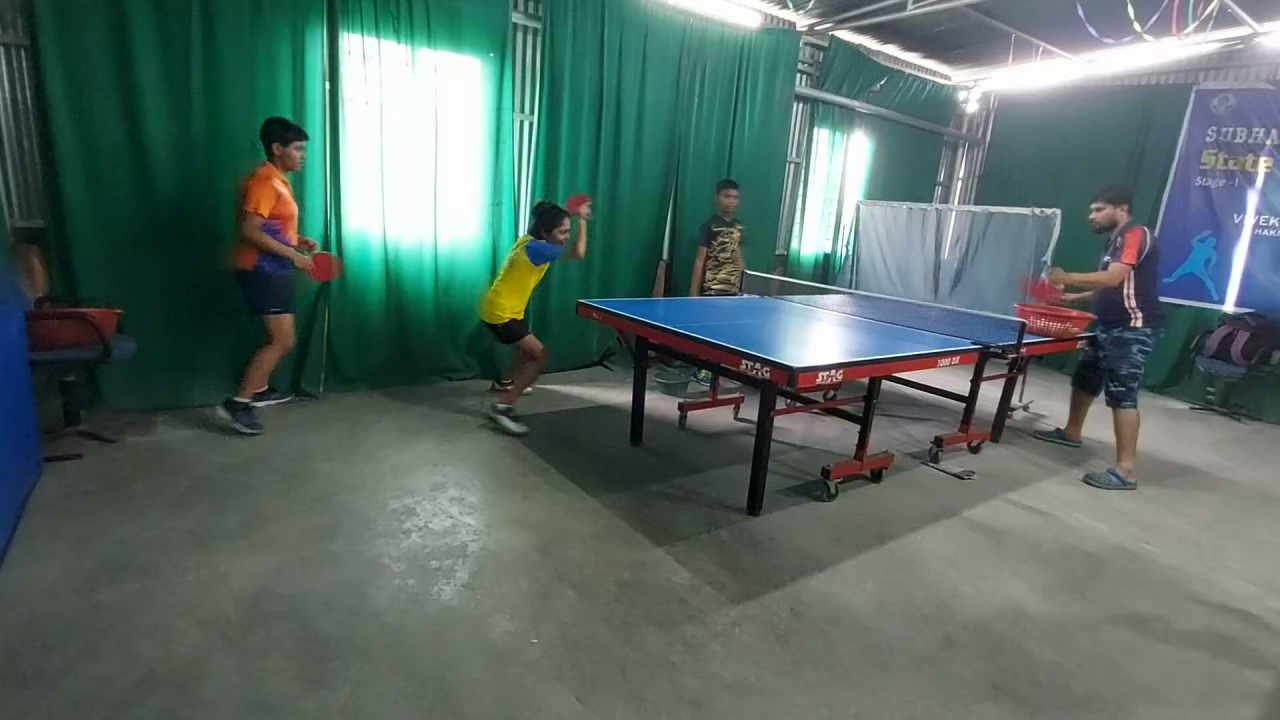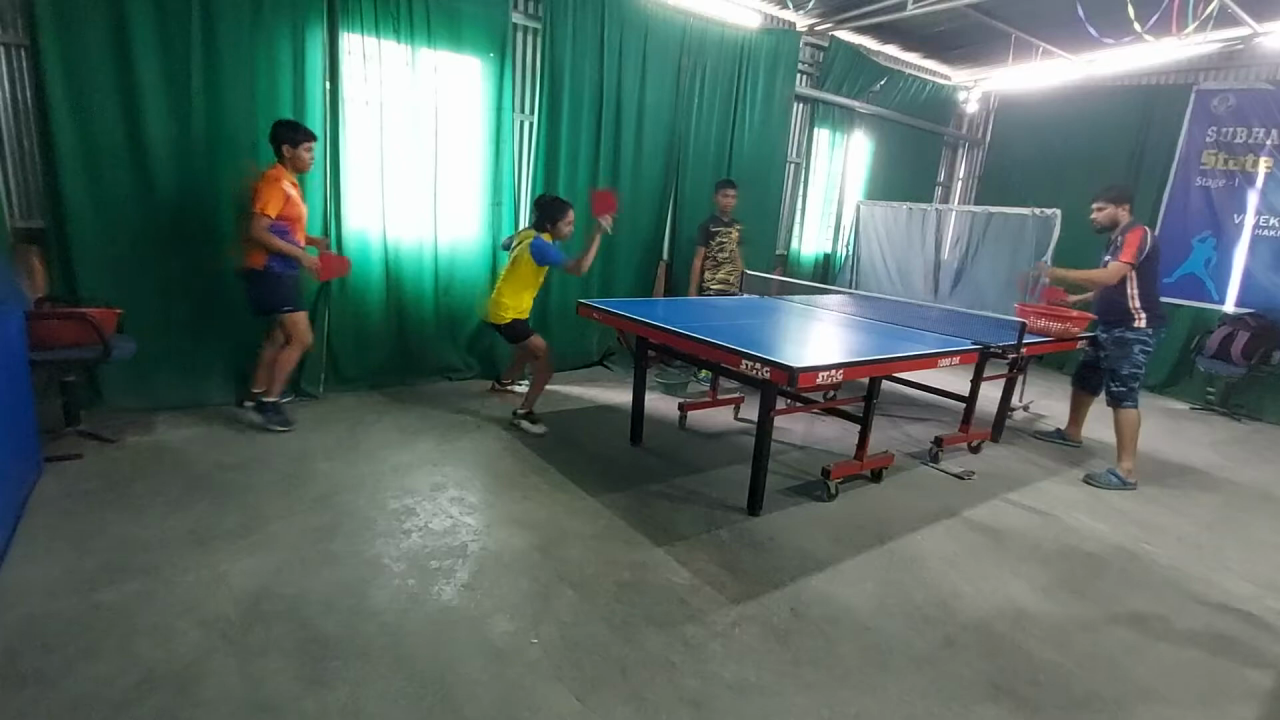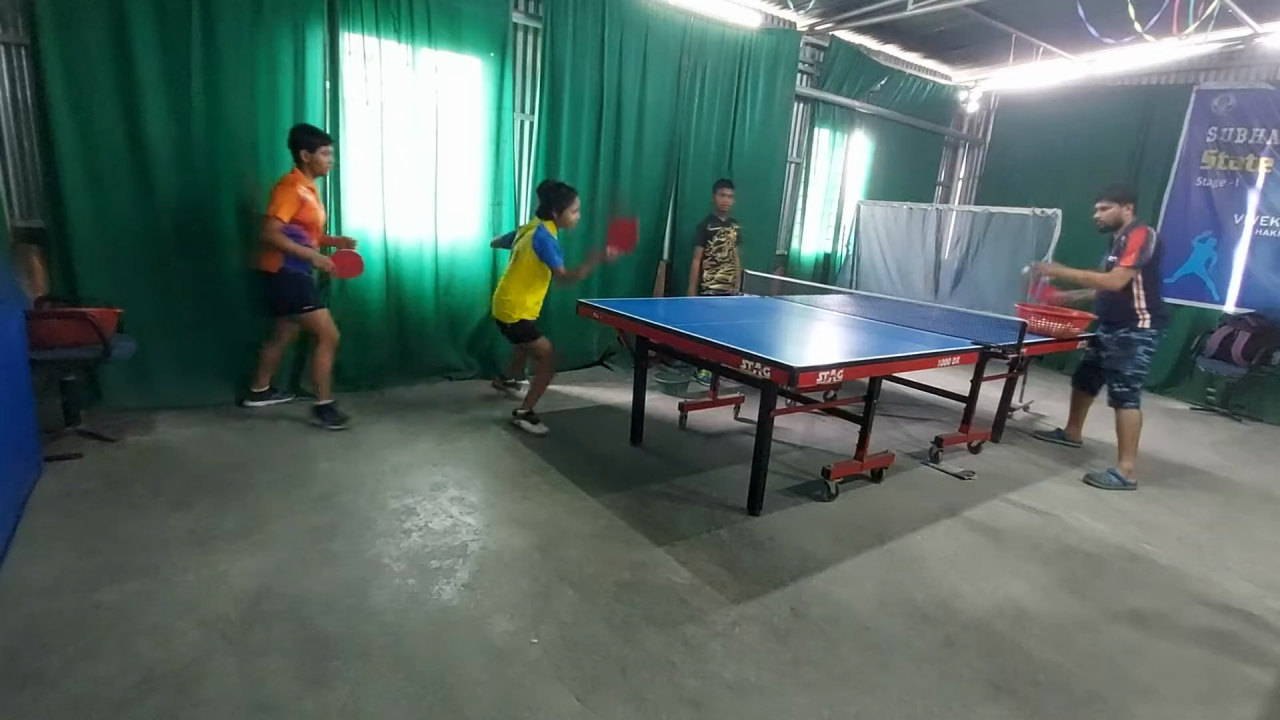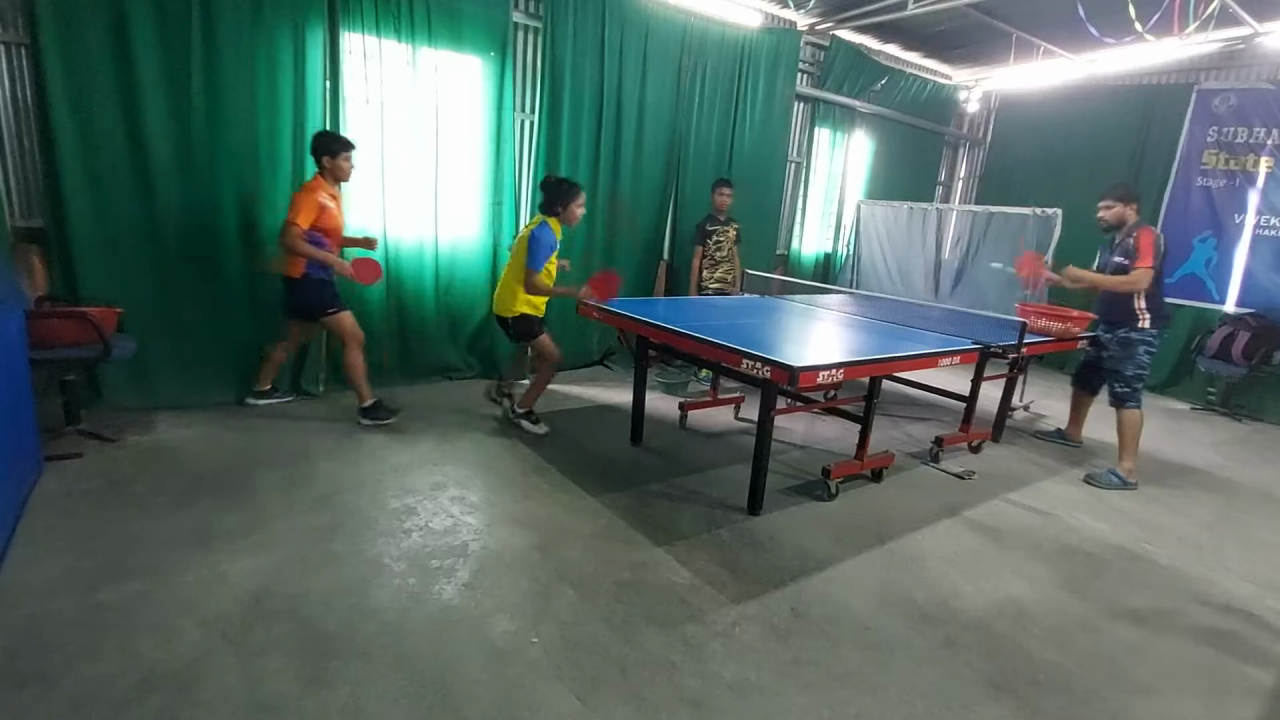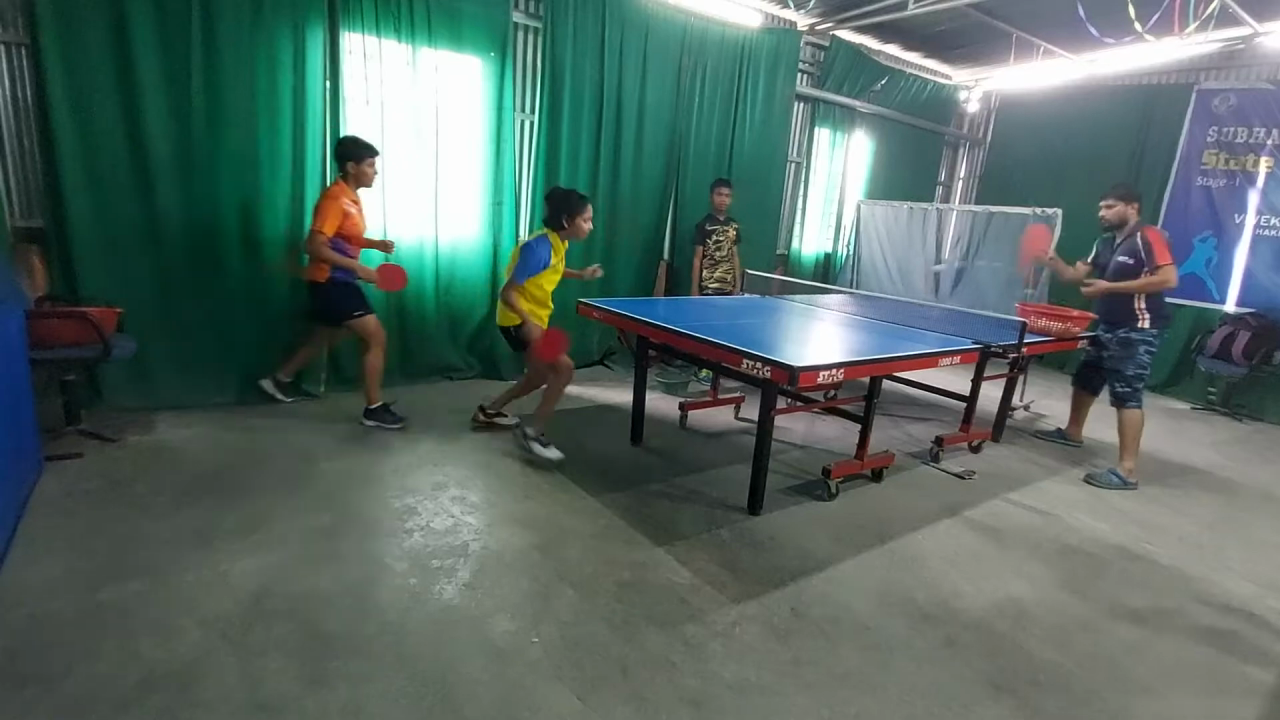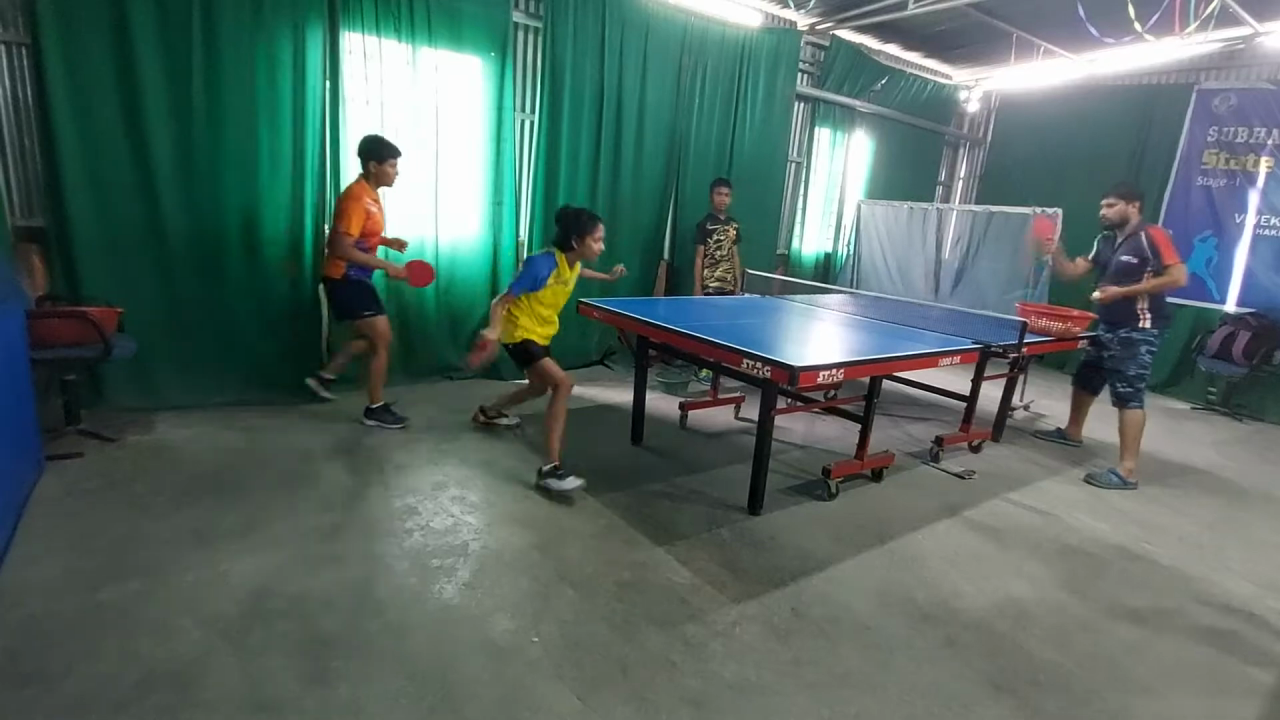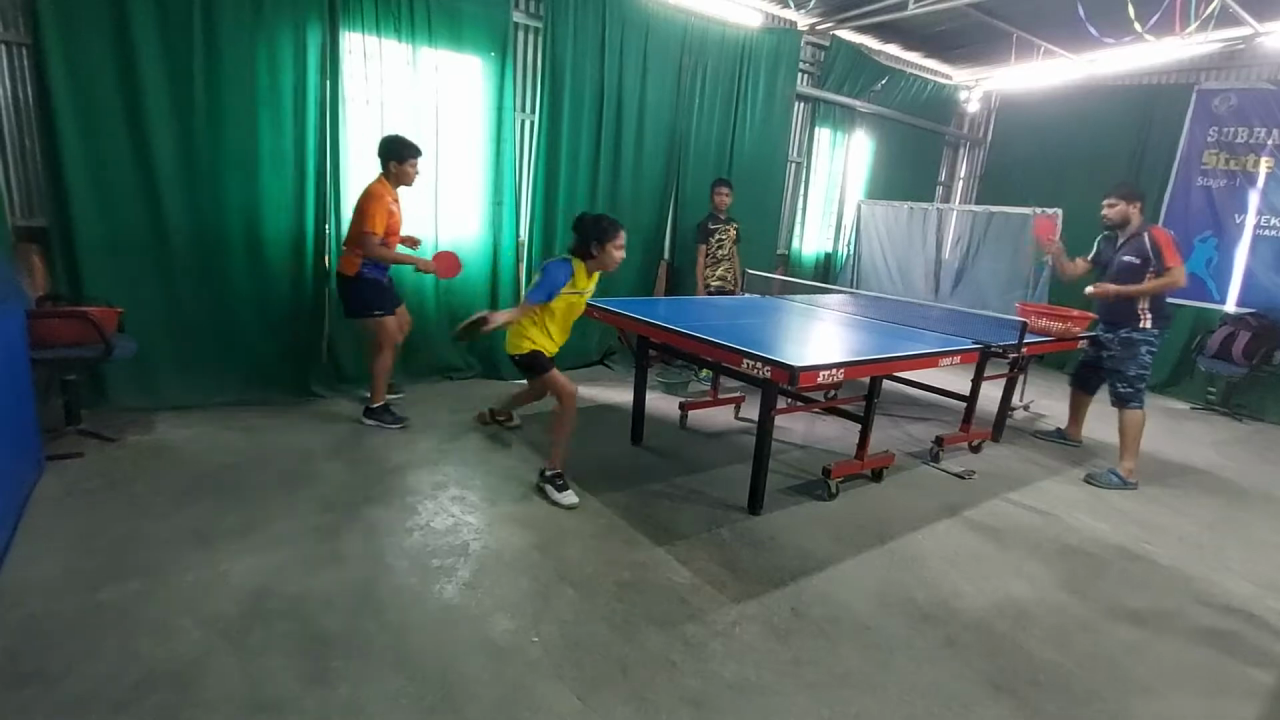
dt=0.1s
person 1, frame 1
left shoulder: (1137, 236)
right shoulder: (1115, 240)
left elbow: (1112, 278)
left wrist: (1067, 278)
right wrist: (1076, 296)
left hip: (1133, 330)
right hip: (1109, 328)
left knee: (1122, 395)
right knee: (1084, 379)
left ankle: (1125, 471)
right ankle: (1072, 432)
person 1, frame 2
left shoulder: (1138, 235)
right shoulder: (1116, 239)
left elbow: (1109, 277)
left wrist: (1061, 274)
right wrist: (1078, 299)
left hip: (1134, 330)
right hip: (1109, 327)
left knee: (1122, 395)
right knee: (1084, 379)
left ankle: (1125, 471)
right ankle: (1072, 432)
person 1, frame 3
left shoulder: (1141, 236)
right shoulder: (1116, 241)
left elbow: (1115, 281)
left wrist: (1065, 272)
right wrist: (1071, 295)
left hip: (1136, 331)
right hip: (1108, 328)
left knee: (1124, 396)
right knee: (1084, 379)
left ankle: (1126, 471)
right ankle: (1072, 432)
person 1, frame 4
left shoulder: (1146, 237)
right shoulder: (1113, 243)
left elbow: (1138, 283)
right elbow: (1107, 285)
left wrist: (1086, 276)
right wrist: (1059, 279)
left hip: (1136, 331)
right hip: (1109, 328)
left knee: (1125, 396)
right knee: (1084, 379)
left ankle: (1126, 471)
right ankle: (1072, 432)
person 1, frame 5
left shoulder: (1149, 237)
right shoulder: (1106, 242)
left elbow: (1168, 279)
right elbow: (1074, 275)
left wrist: (1113, 287)
right wrist: (1052, 261)
left hip: (1136, 331)
right hip: (1107, 328)
left knee: (1126, 396)
right knee: (1084, 380)
left ankle: (1126, 471)
right ankle: (1073, 432)
person 1, frame 6
left shoulder: (1154, 237)
right shoulder: (1106, 240)
left elbow: (1178, 278)
right elbow: (1072, 271)
left wrist: (1124, 291)
right wrist: (1056, 252)
left hip: (1138, 331)
right hip: (1107, 327)
left knee: (1128, 396)
right knee: (1085, 379)
left ankle: (1127, 471)
right ankle: (1073, 432)
person 1, frame 7
left shoulder: (1156, 237)
right shoulder: (1105, 240)
left elbow: (1177, 280)
right elbow: (1074, 271)
left wrist: (1119, 289)
right wrist: (1057, 253)
left hip: (1138, 332)
right hip: (1106, 328)
left knee: (1128, 396)
right knee: (1083, 379)
left ankle: (1127, 471)
right ankle: (1072, 432)
person 2, frame 1
left shoulder: (278, 181)
right shoulder: (266, 181)
right elbow: (249, 231)
left wrist: (298, 241)
right wrist: (292, 254)
left hip: (271, 271)
right hip: (261, 272)
left knee: (276, 336)
right knee: (283, 341)
left ankle: (259, 390)
right ankle: (237, 403)
person 2, frame 2
left shoulder: (289, 182)
right shoulder: (274, 182)
right elbow: (256, 232)
left wrist: (310, 240)
right wrist: (300, 254)
left hip: (281, 271)
right hip: (271, 272)
left knee: (281, 334)
right knee: (301, 339)
left ankle: (259, 392)
right ankle: (267, 401)
person 2, frame 3
left shoulder: (309, 188)
right shoulder: (291, 187)
right elbow: (269, 233)
left wrist: (334, 241)
right wrist: (313, 256)
left hip: (292, 273)
right hip: (285, 274)
left knee: (285, 334)
right knee: (328, 336)
left ankle: (259, 390)
right ankle: (323, 405)
person 2, frame 4
left shoulder: (332, 192)
right shoulder: (312, 193)
right elbow: (289, 240)
left wrist: (357, 242)
right wrist: (333, 262)
left hip: (313, 278)
right hip: (308, 279)
left knee: (295, 337)
right knee: (354, 338)
left ankle: (261, 389)
right ankle: (367, 406)
person 2, frame 5
left shoulder: (350, 197)
right shoulder: (335, 200)
right elbow: (315, 247)
left wrist: (374, 244)
right wrist: (358, 268)
left hip: (334, 281)
right hip: (332, 282)
left knee: (323, 339)
right knee: (376, 339)
left ankle: (278, 380)
right ankle: (374, 408)
person 2, frame 6
left shoulder: (370, 195)
right shoulder: (357, 198)
right elbow: (341, 249)
left wrist: (389, 242)
right wrist: (386, 265)
left hip: (351, 279)
right hip: (345, 279)
left knee: (370, 336)
right knee: (383, 340)
left ankle: (324, 376)
right ankle: (375, 408)
person 2, frame 7
left shoulder: (387, 193)
right shoulder: (377, 197)
right elbow: (369, 249)
left wrist: (400, 239)
right wrist: (414, 260)
left hip: (375, 275)
right hip: (360, 277)
left knee: (403, 324)
right knee: (389, 340)
left ankle: (381, 385)
right ankle: (375, 408)
person 3, frame 1
left shoulder: (530, 242)
right shoulder: (538, 248)
right elbow: (578, 252)
right wrist: (582, 220)
left hip: (500, 309)
right hip: (501, 314)
left knee: (526, 349)
right knee: (539, 355)
left ankle: (506, 382)
right ankle: (502, 407)
person 3, frame 2
left shoulder: (527, 235)
right shoulder: (540, 246)
left elbow: (506, 244)
right elbow: (578, 269)
right wrist: (597, 232)
left hip: (507, 309)
right hip: (507, 313)
left knee: (530, 348)
right knee: (543, 357)
left ankle: (505, 380)
right ankle: (524, 412)
person 3, frame 3
left shoulder: (530, 228)
right shoulder: (544, 238)
left elbow: (497, 242)
right elbow: (571, 278)
right wrist: (599, 257)
left hip: (511, 306)
right hip: (514, 311)
left knee: (531, 349)
right knee: (547, 359)
left ankle: (507, 378)
right ankle: (523, 412)
person 3, frame 4
left shoulder: (545, 228)
right shoulder: (542, 235)
right elbow: (531, 285)
left wrist: (556, 263)
right wrist: (572, 292)
left hip: (524, 306)
right hip: (517, 308)
left knee: (542, 354)
right knee: (552, 358)
left ankle: (501, 390)
right ankle: (522, 409)
person 3, frame 5
left shoulder: (559, 242)
right shoulder: (537, 248)
right elbow: (507, 293)
left wrist: (579, 274)
right wrist: (529, 324)
left hip: (534, 321)
right hip: (517, 320)
left knee: (540, 377)
right knee: (564, 368)
left ankle: (488, 412)
right ankle: (534, 431)
person 3, frame 6
left shoulder: (572, 262)
right shoulder: (542, 264)
right elbow: (501, 302)
left wrist: (607, 277)
right wrist: (494, 328)
left hip: (540, 335)
right hip: (520, 335)
left knee: (540, 387)
right knee: (563, 382)
left ankle: (489, 412)
right ankle: (550, 468)
person 3, frame 7
left shoulder: (590, 270)
right shoulder: (559, 271)
right elbow: (525, 309)
right wrist: (501, 317)
left hip: (544, 344)
right hip: (528, 344)
left knee: (539, 389)
right knee: (568, 396)
left ankle: (496, 414)
right ankle: (552, 474)
person 4, frame 1
left shoulder: (738, 227)
right shoulder: (709, 226)
left elbow: (739, 258)
right elbow: (700, 260)
left wrist: (742, 286)
right wrist: (694, 290)
left hip: (732, 289)
right hip: (711, 288)
right ankle: (703, 368)
person 4, frame 2
left shoulder: (736, 227)
right shoulder: (707, 226)
left elbow: (737, 258)
right elbow: (698, 260)
left wrist: (740, 286)
right wrist: (692, 290)
left hip: (730, 289)
right hip: (710, 289)
right ankle: (703, 368)
person 4, frame 3
left shoulder: (735, 227)
right shoulder: (705, 226)
left elbow: (736, 258)
right elbow: (696, 260)
left wrist: (738, 285)
right wrist: (691, 290)
left hip: (728, 288)
right hip: (709, 288)
right ankle: (703, 368)
person 4, frame 4
left shoulder: (734, 226)
right shoulder: (704, 225)
left elbow: (735, 257)
right elbow: (696, 259)
left wrist: (738, 285)
right wrist: (692, 290)
left hip: (728, 288)
right hip: (708, 288)
right ankle: (704, 367)
person 4, frame 5
left shoulder: (733, 226)
right shoulder: (704, 225)
left elbow: (735, 257)
right elbow: (697, 260)
left wrist: (738, 285)
right wrist: (695, 290)
left hip: (728, 288)
right hip: (708, 288)
right ankle: (703, 368)
person 4, frame 6
left shoulder: (733, 225)
right shoulder: (704, 224)
left elbow: (735, 256)
right elbow: (698, 259)
left wrist: (738, 285)
right wrist: (698, 289)
left hip: (728, 287)
right hip: (709, 287)
right ankle: (703, 367)
person 4, frame 7
left shoulder: (733, 224)
right shoulder: (706, 224)
right elbow: (700, 258)
left wrist: (739, 285)
right wrist: (700, 289)
left hip: (728, 286)
right hip: (711, 286)
right ankle: (703, 368)
